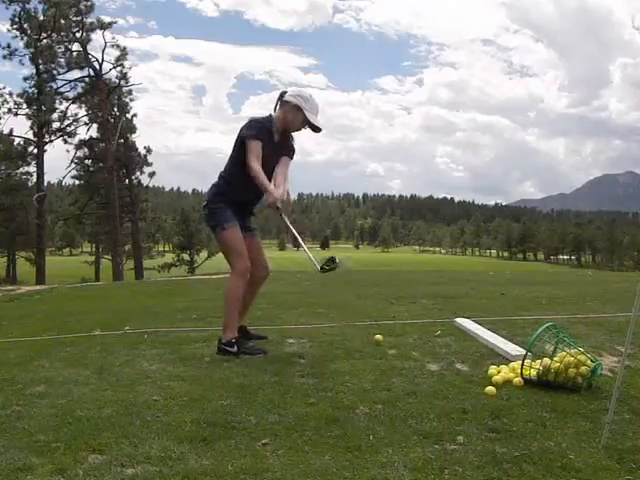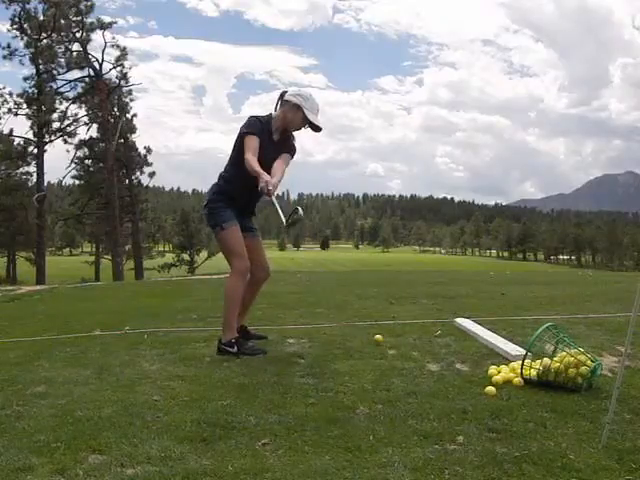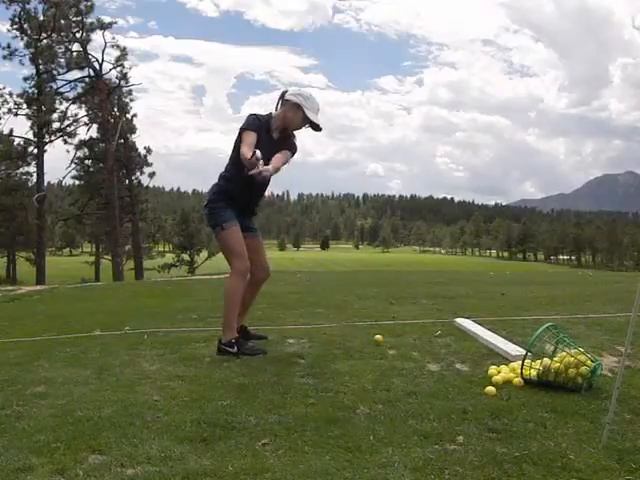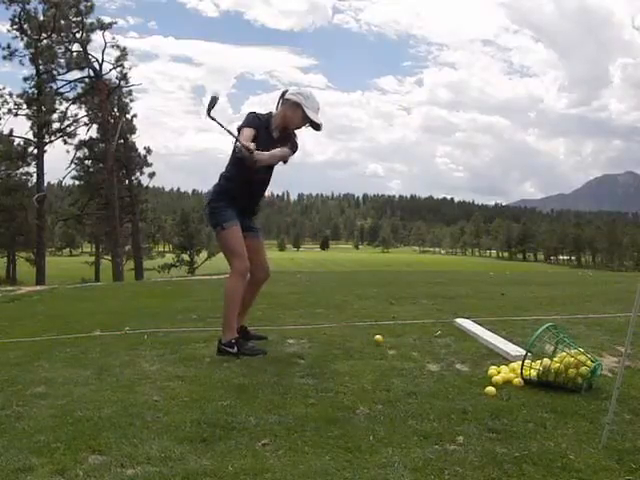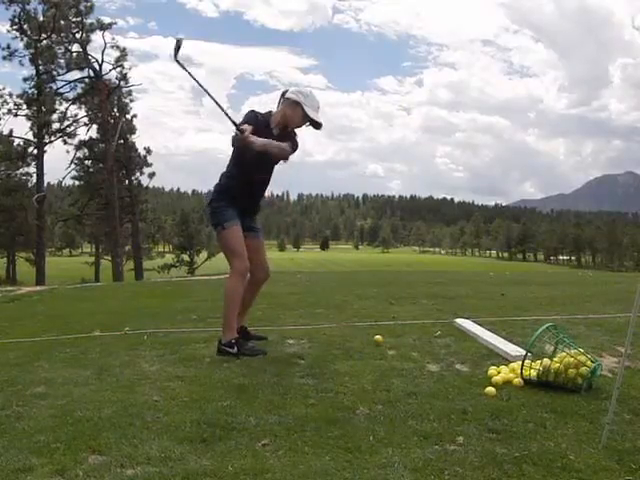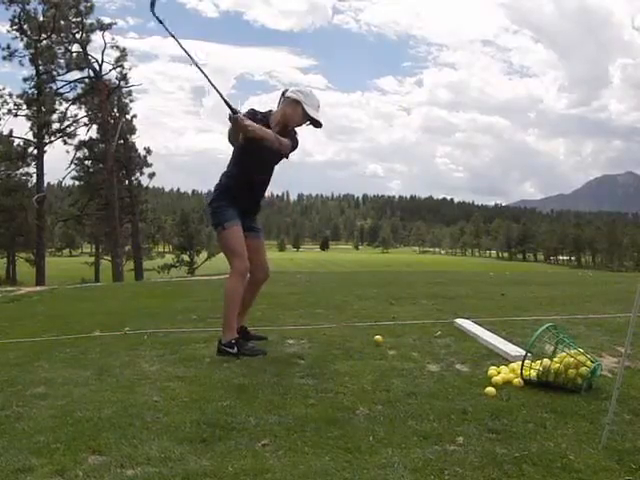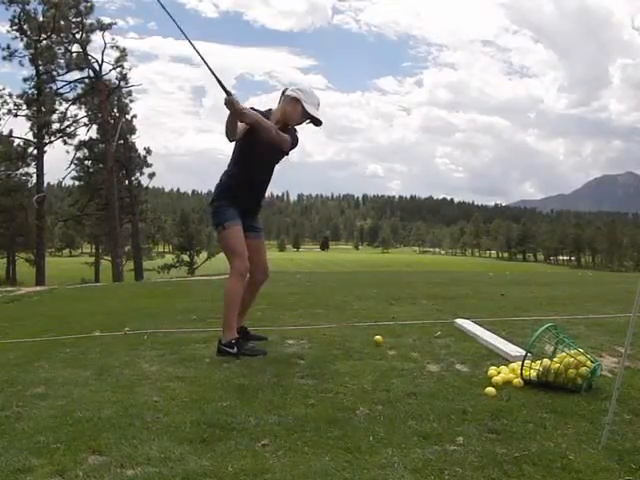
dt=0.1s
person 1, frame 1
left shoulder: (287, 145)
right shoulder: (256, 126)
left elbow: (281, 174)
right elbow: (253, 164)
left wrist: (279, 195)
right wrist: (268, 188)
left hip: (242, 210)
right hip: (221, 203)
left knee: (260, 271)
right knee: (242, 267)
left ankle: (237, 327)
right ankle: (228, 340)
person 1, frame 2
left shoulder: (288, 144)
right shoulder: (255, 124)
left elbow: (279, 169)
right elbow: (248, 158)
left wrist: (273, 183)
right wrist: (262, 176)
left hip: (243, 210)
right hip: (222, 203)
left knee: (261, 271)
right knee: (241, 267)
left ankle: (237, 326)
right ankle: (228, 340)
person 1, frame 3
left shoulder: (289, 143)
right shoulder: (255, 122)
left elbow: (277, 162)
right elbow: (245, 149)
left wrist: (266, 170)
right wrist: (251, 160)
left hip: (246, 210)
right hip: (222, 202)
left knee: (261, 271)
right knee: (241, 267)
left ankle: (238, 327)
right ankle: (228, 340)
person 1, frame 4
left shoulder: (290, 142)
right shoulder: (255, 120)
left elbow: (275, 156)
right elbow: (242, 143)
left wrist: (260, 157)
right wrist: (246, 149)
left hip: (247, 210)
right hip: (224, 202)
left knee: (261, 271)
right knee: (241, 267)
left ankle: (237, 327)
right ankle: (228, 340)
person 1, frame 5
left shoulder: (290, 141)
right shoulder: (254, 118)
left elbow: (276, 148)
right elbow: (238, 142)
left wrist: (255, 141)
right wrist: (241, 137)
left hip: (248, 209)
right hip: (225, 201)
left knee: (261, 272)
right knee: (240, 267)
left ankle: (238, 327)
right ankle: (227, 340)
person 1, frame 6
left shoulder: (290, 139)
right shoulder: (254, 115)
left elbow: (274, 141)
right elbow: (234, 138)
left wrist: (252, 129)
right wrist: (236, 126)
left hip: (249, 209)
right hip: (226, 202)
left knee: (260, 272)
right knee: (240, 267)
left ankle: (238, 327)
right ankle: (228, 340)
person 1, frame 7
left shoulder: (290, 138)
right shoulder: (251, 117)
left elbow: (272, 135)
right elbow: (232, 135)
left wrist: (250, 115)
right wrist: (234, 112)
left hip: (250, 209)
right hip: (226, 201)
left knee: (260, 272)
right knee: (240, 267)
left ankle: (238, 327)
right ankle: (227, 340)
